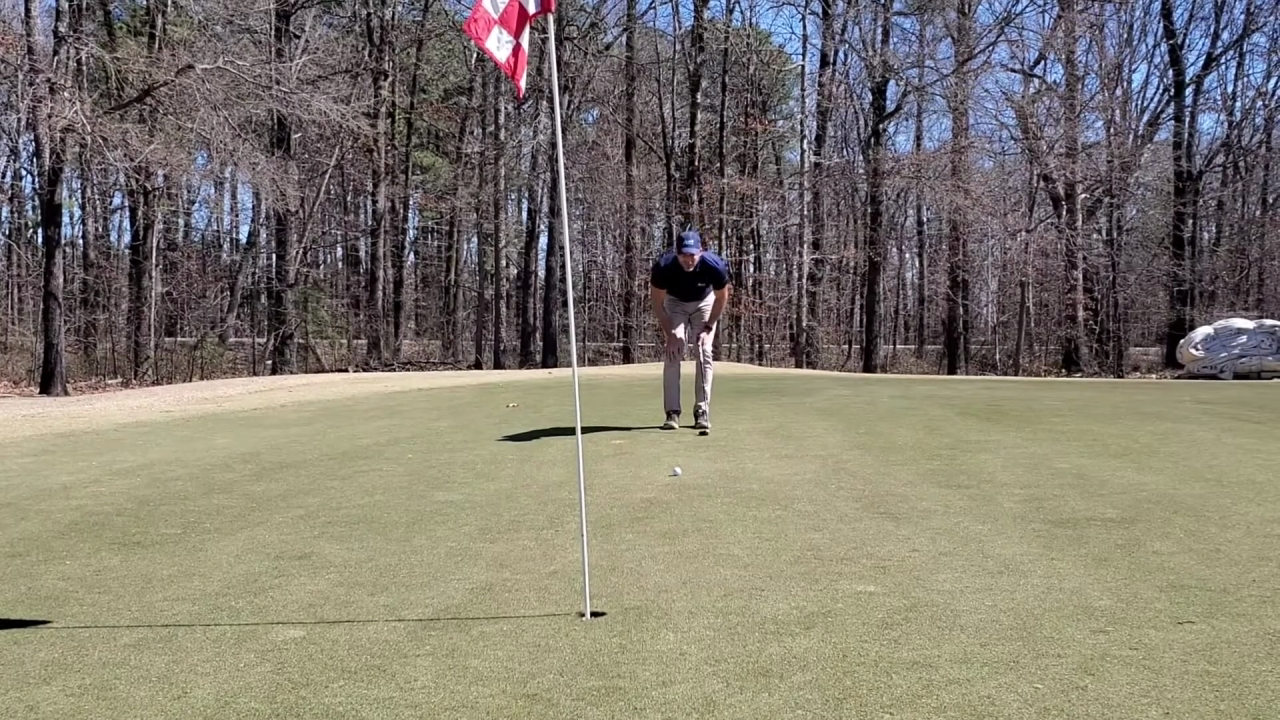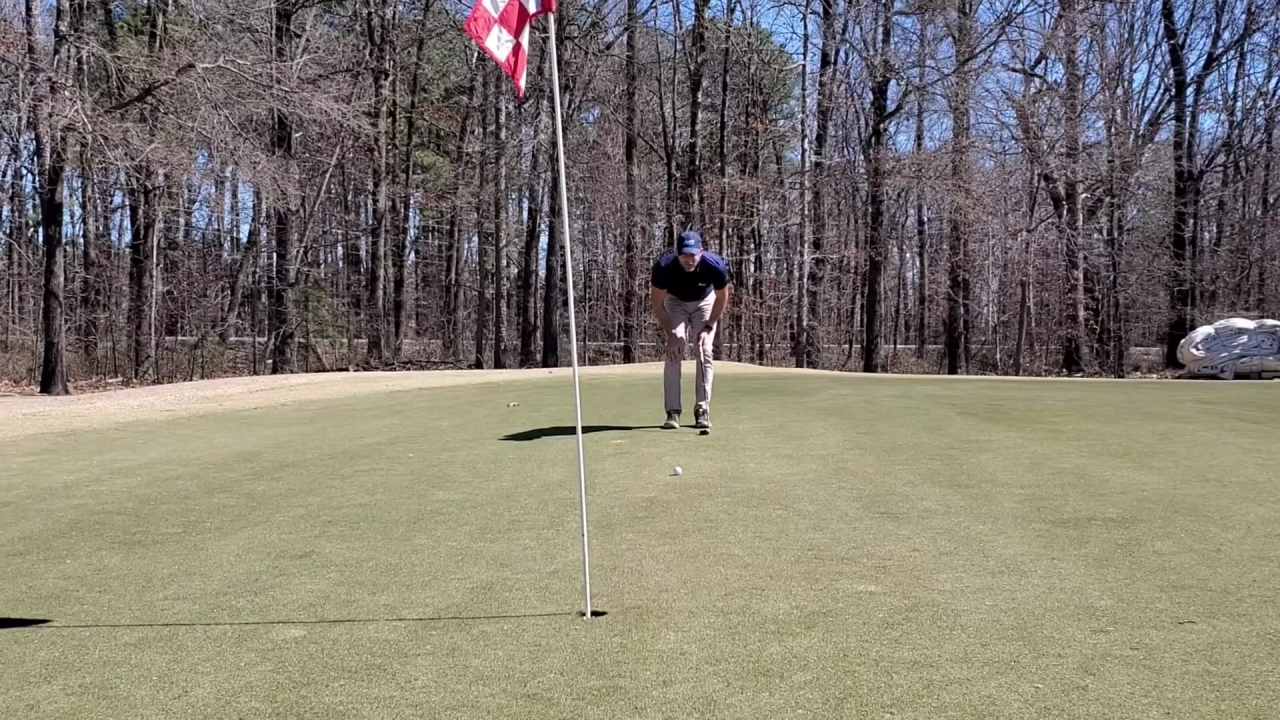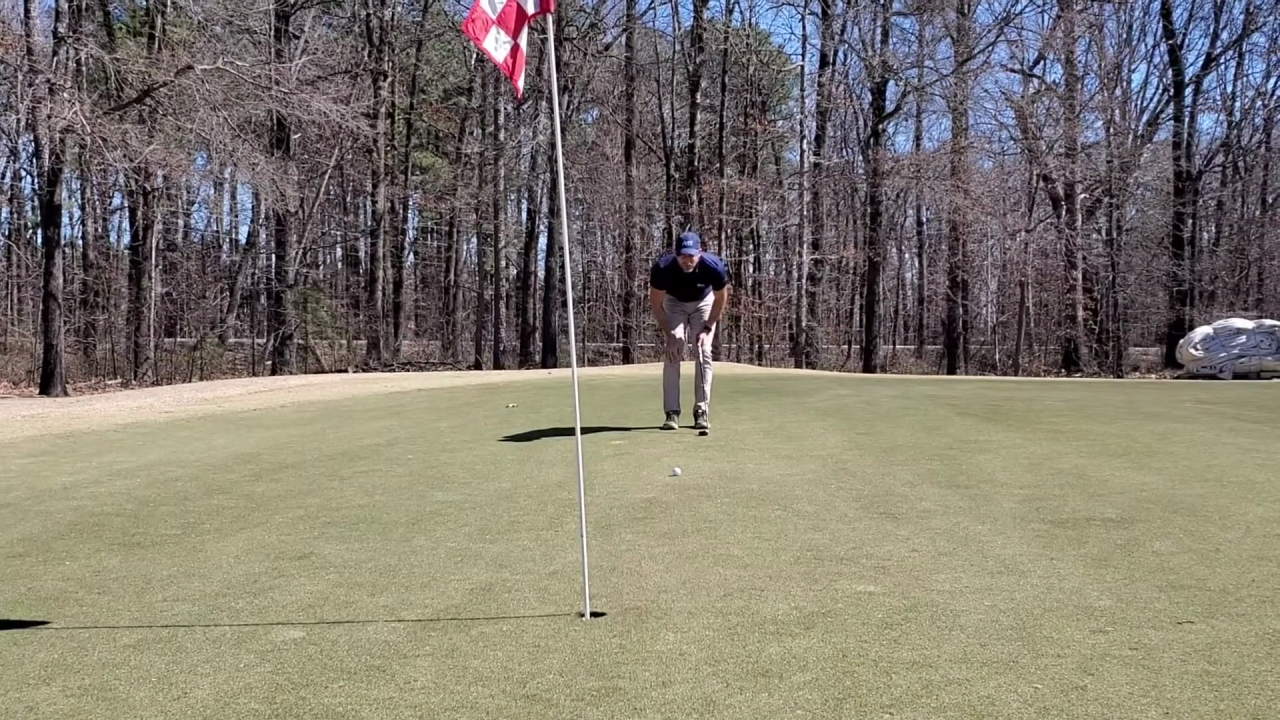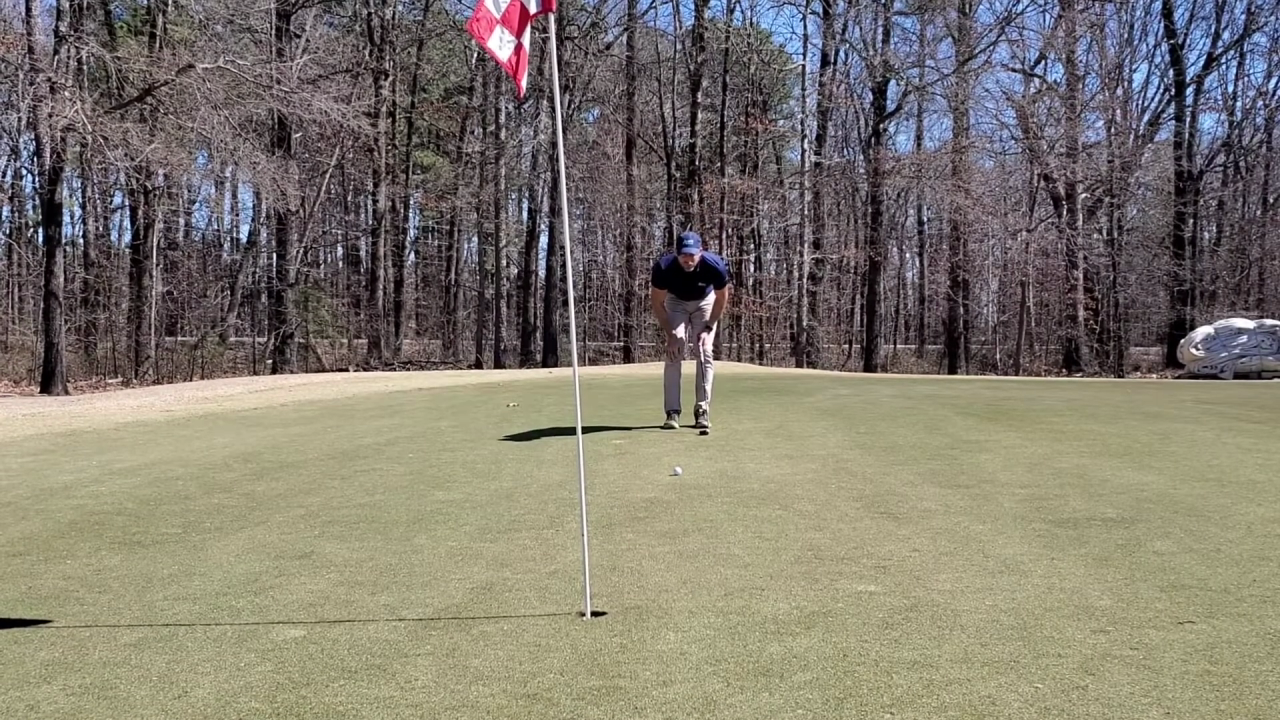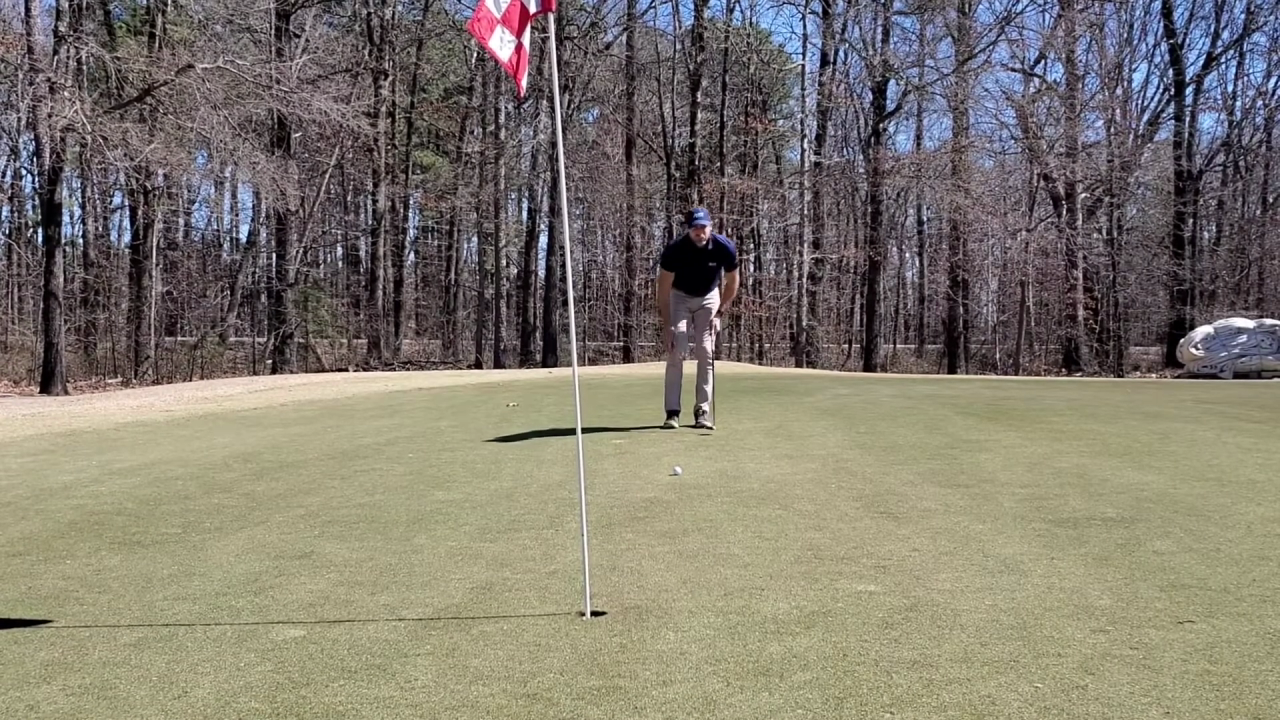
dt=0.3s
person 1, frame 1
left shoulder: (715, 266)
right shoulder: (663, 267)
left elbow: (721, 297)
right elbow: (657, 303)
left wrist: (708, 328)
right wrist: (669, 334)
left hip: (704, 302)
right hip: (675, 303)
left knee: (704, 352)
right knee: (672, 352)
left ankle: (702, 410)
right ankle: (672, 412)
person 1, frame 2
left shoulder: (715, 266)
right shoulder: (663, 267)
left elbow: (722, 297)
right elbow: (657, 302)
left wrist: (709, 327)
right wrist: (669, 334)
left hip: (705, 301)
right hip: (675, 302)
left knee: (705, 351)
right knee: (673, 351)
left ankle: (702, 410)
right ankle: (673, 411)
person 1, frame 3
left shoulder: (714, 267)
right shoulder: (662, 268)
left elbow: (721, 298)
right elbow: (656, 304)
left wrist: (707, 328)
right wrist: (669, 335)
left hip: (704, 302)
right hip: (674, 303)
left knee: (704, 352)
right knee: (673, 352)
left ankle: (702, 411)
right ankle: (672, 412)
person 1, frame 4
left shoulder: (715, 266)
right shoulder: (663, 268)
left elbow: (721, 298)
right elbow: (657, 303)
left wrist: (708, 328)
right wrist: (670, 334)
left hip: (705, 301)
right hip: (676, 302)
left knee: (705, 351)
right knee: (674, 352)
left ankle: (702, 410)
right ankle: (672, 411)
person 1, frame 5
left shoulder: (725, 247)
right shoulder: (674, 250)
left elbow: (732, 282)
right elbow: (663, 289)
left wrist: (719, 314)
right wrist: (667, 327)
left hip: (709, 298)
right hip: (680, 297)
left knee: (705, 351)
right knee: (677, 351)
left ankle: (702, 410)
right ankle: (672, 411)
